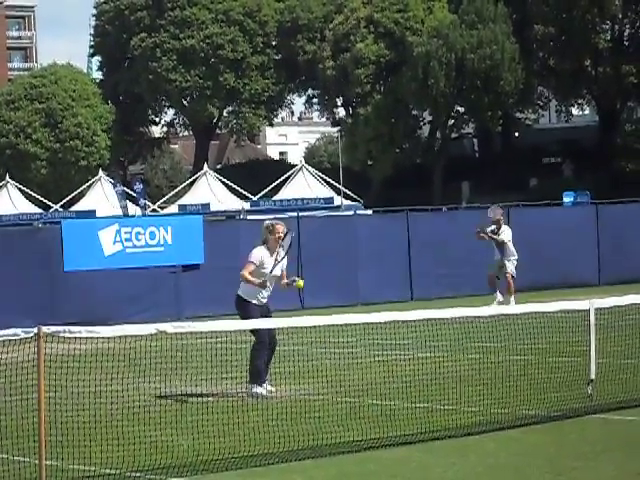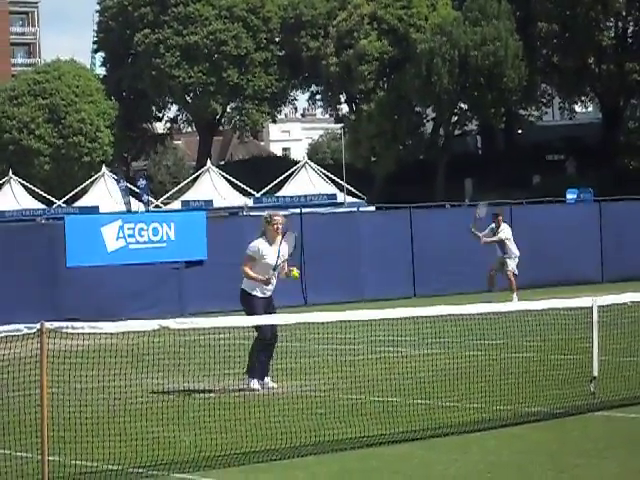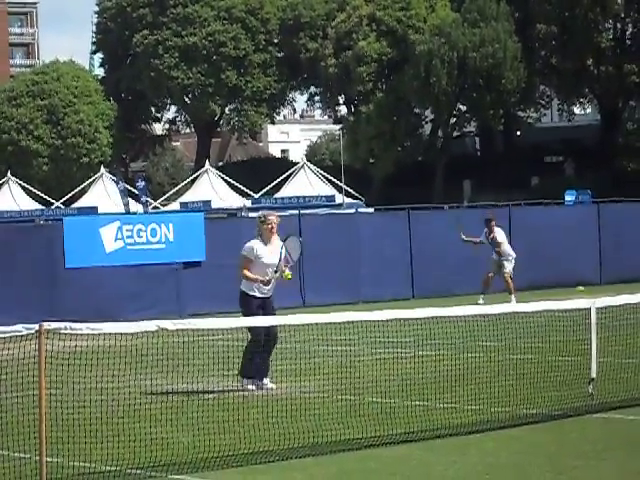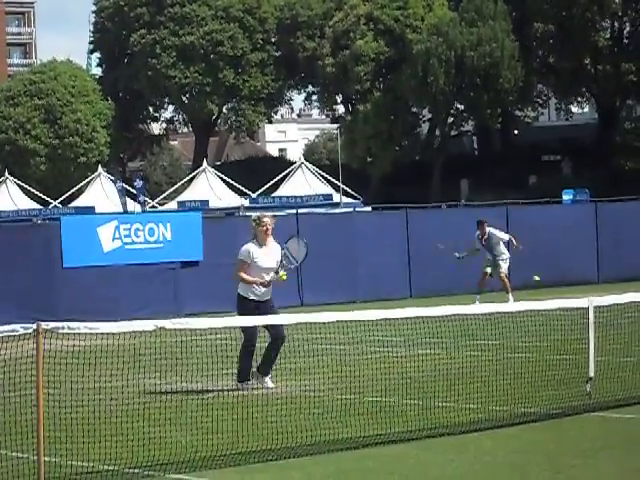
dt=0.1s
person 1, frame 1
left shoulder: (282, 255)
right shoulder: (259, 253)
left elbow: (281, 281)
right elbow: (243, 275)
left wrist: (290, 282)
right wrist: (256, 282)
left hip: (262, 303)
right hip: (247, 302)
left knee: (271, 341)
right knee: (262, 338)
left ankle: (261, 381)
right ankle: (255, 384)
person 1, frame 2
left shoulder: (283, 246)
right shoulder: (257, 246)
left elbow: (283, 272)
right elbow: (245, 269)
left wrist: (290, 273)
right wrist: (260, 279)
left hip: (268, 297)
right hip: (251, 296)
left knee: (272, 336)
right knee: (264, 334)
left ankle: (263, 377)
right ankle: (252, 377)
person 1, frame 3
left shoulder: (280, 245)
right shoulder: (252, 246)
right elbow: (242, 271)
left wrist: (283, 273)
right wrist: (259, 280)
left hip: (267, 298)
right hip: (250, 297)
left knee: (272, 336)
right knee: (257, 336)
left ankle: (261, 377)
right ankle: (247, 378)
person 1, frame 4
left shoulder: (276, 248)
right shoulder: (248, 249)
right elbow: (239, 275)
right wrist: (258, 281)
left hip: (266, 300)
right hip: (247, 300)
left knee: (279, 336)
right knee: (250, 340)
left ankle: (262, 374)
right ankle: (243, 380)
